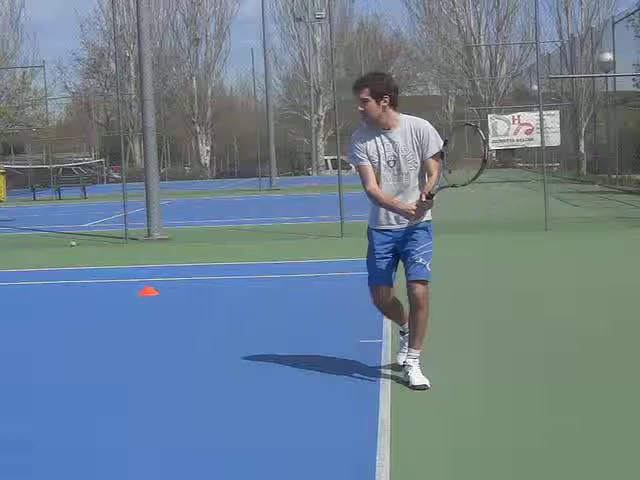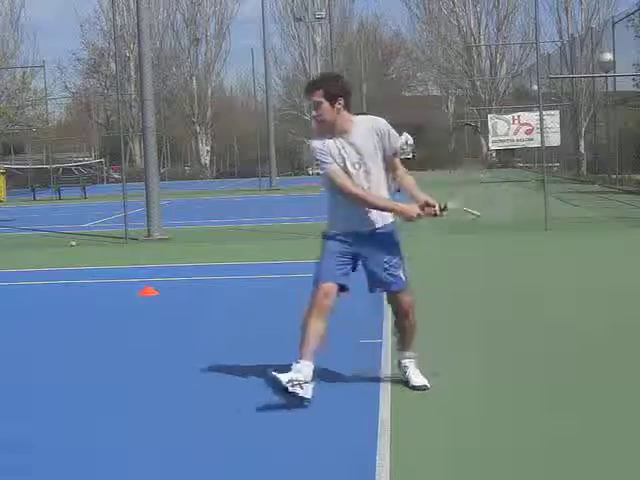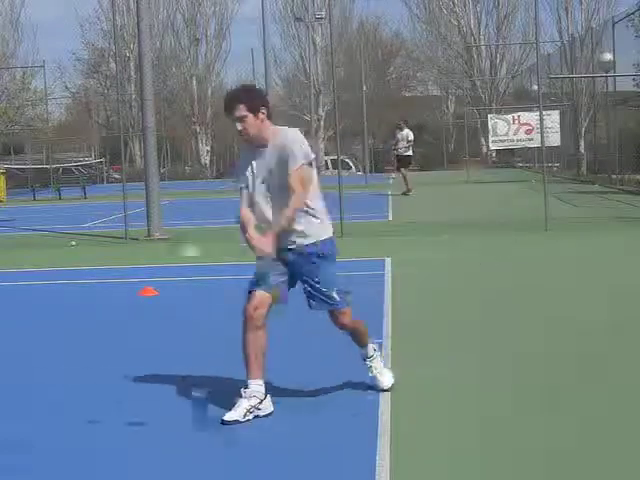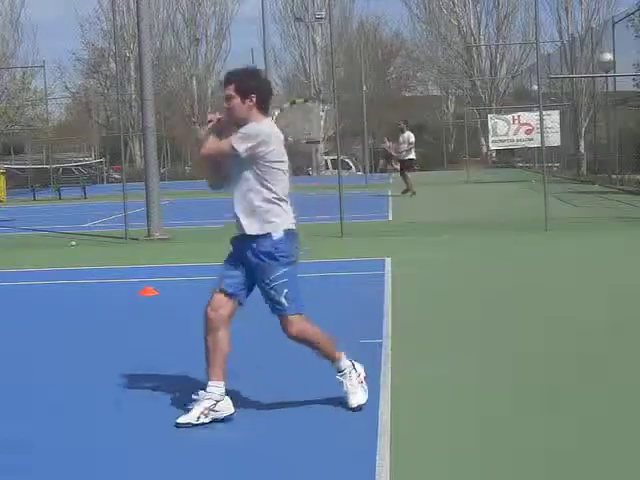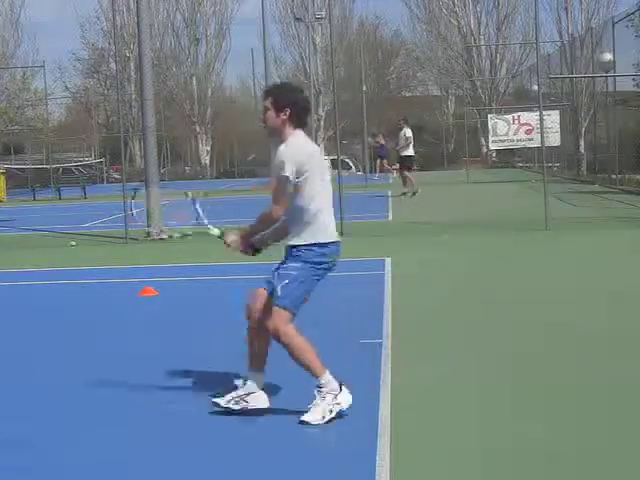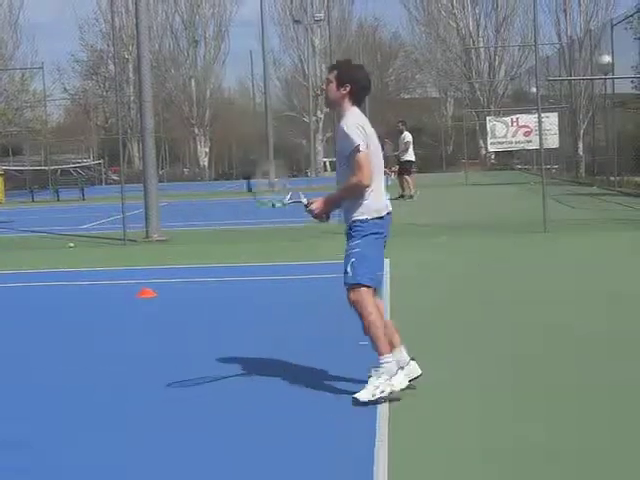
dt=0.3s
person 1, frame 1
left shoulder: (420, 128)
right shoulder: (360, 138)
left elbow: (433, 173)
right elbow: (371, 188)
left wrist: (424, 197)
right wrist: (401, 207)
left hip: (416, 226)
right hip: (381, 228)
left knee: (419, 292)
right knee: (381, 296)
left ankle: (412, 360)
right ankle: (405, 330)
person 1, frame 2
left shoulder: (377, 127)
right shoulder: (319, 144)
left elbow: (397, 169)
right elbow: (350, 192)
left wrist: (419, 197)
right wrist: (400, 208)
left hip: (379, 232)
right hip: (340, 235)
left knee: (403, 301)
right knee: (322, 297)
left ankle: (407, 362)
right ankle: (302, 374)
person 1, frame 3
left shoulder: (291, 142)
right shoulder: (246, 157)
left elbow: (299, 197)
right elbow: (246, 208)
left wrist: (271, 237)
right wrist: (253, 237)
left hip: (313, 246)
right hip: (276, 249)
left knee: (342, 317)
right knee: (254, 310)
left ankle: (371, 356)
right ankle: (256, 394)
person 1, frame 4
left shoulder: (261, 132)
right shoulder: (244, 136)
left elbow: (206, 154)
right elbow: (215, 173)
left wrist: (214, 130)
right wrist: (218, 126)
left hip: (273, 241)
right hip: (247, 240)
left knee: (293, 325)
right knee: (216, 311)
left ankle: (347, 370)
right ankle: (215, 397)
person 1, frame 5
left shoulder: (290, 150)
right shoulder: (303, 148)
left elbow: (278, 210)
left wrist: (243, 236)
right wrist: (258, 240)
left hip: (313, 248)
right hip: (306, 246)
left knee: (277, 322)
right knee: (257, 309)
left ankle: (331, 392)
right ankle: (253, 388)
person 1, frame 6
left shoulder: (350, 124)
right shoulder: (357, 123)
left elbow: (362, 178)
left wrist: (326, 202)
right wrist: (329, 203)
left hip: (366, 221)
right hip: (367, 219)
left knee: (359, 294)
right knee: (366, 295)
left ankle: (388, 370)
right ankle: (400, 361)
